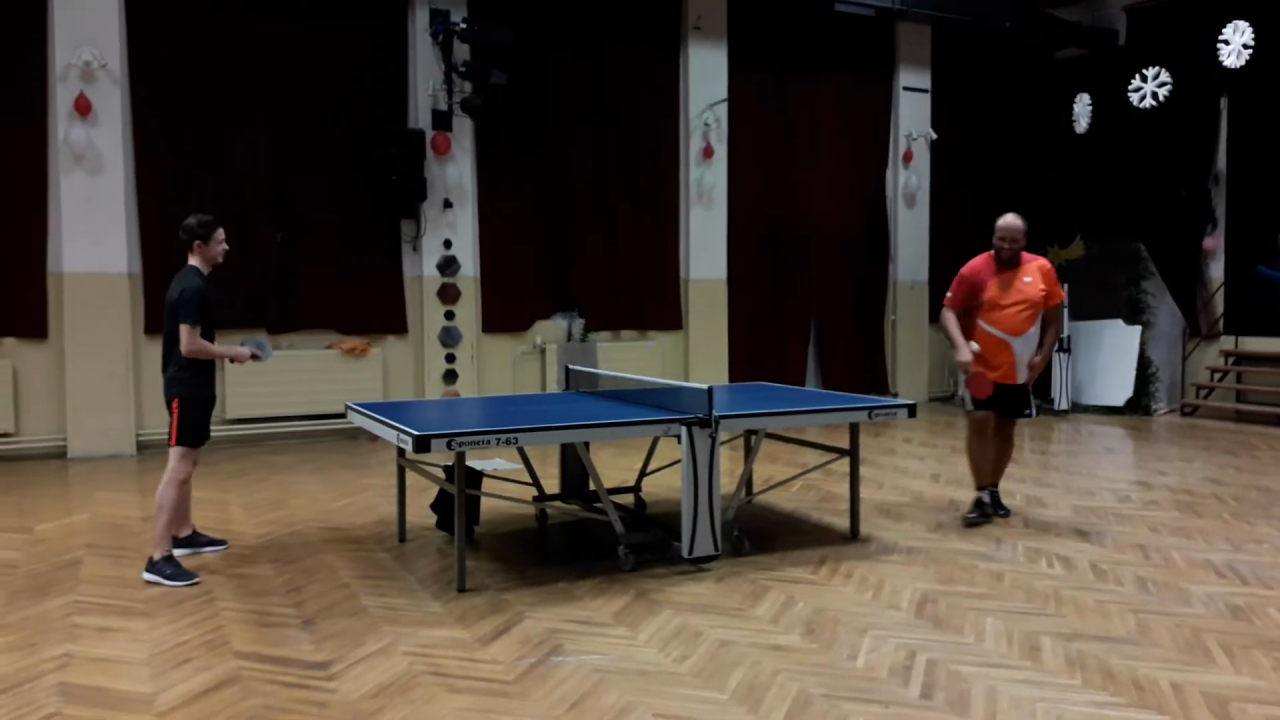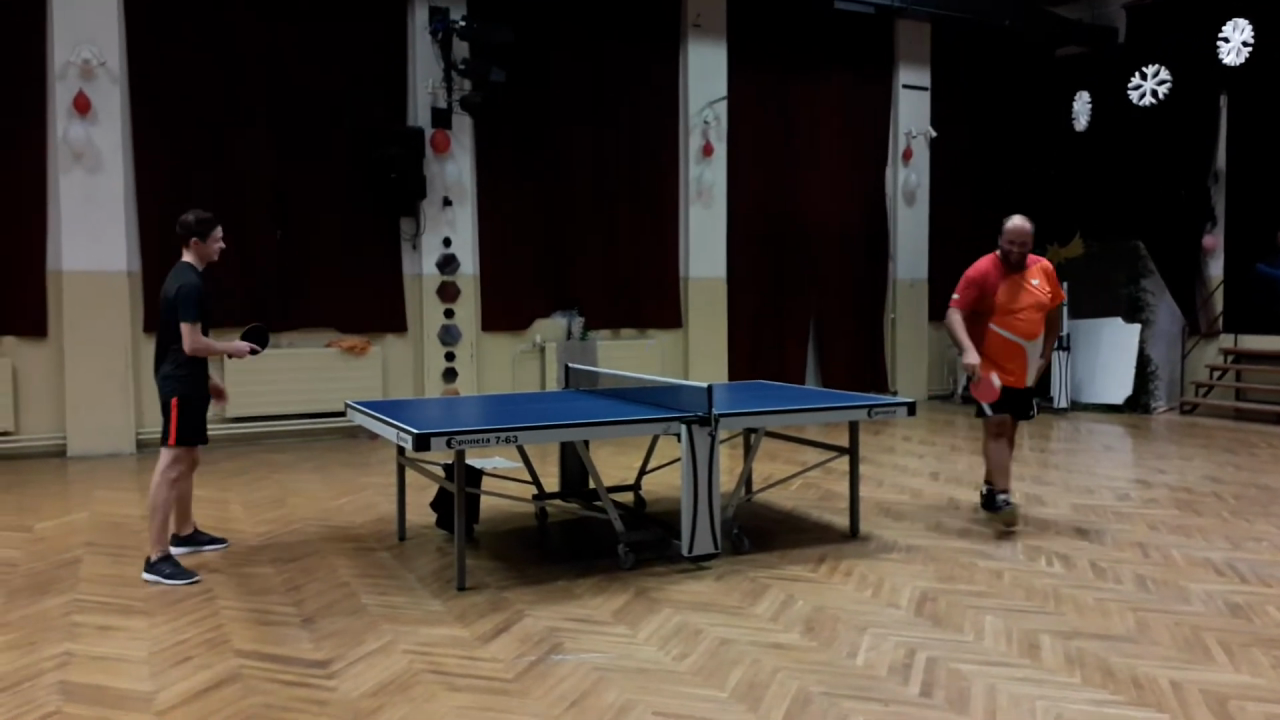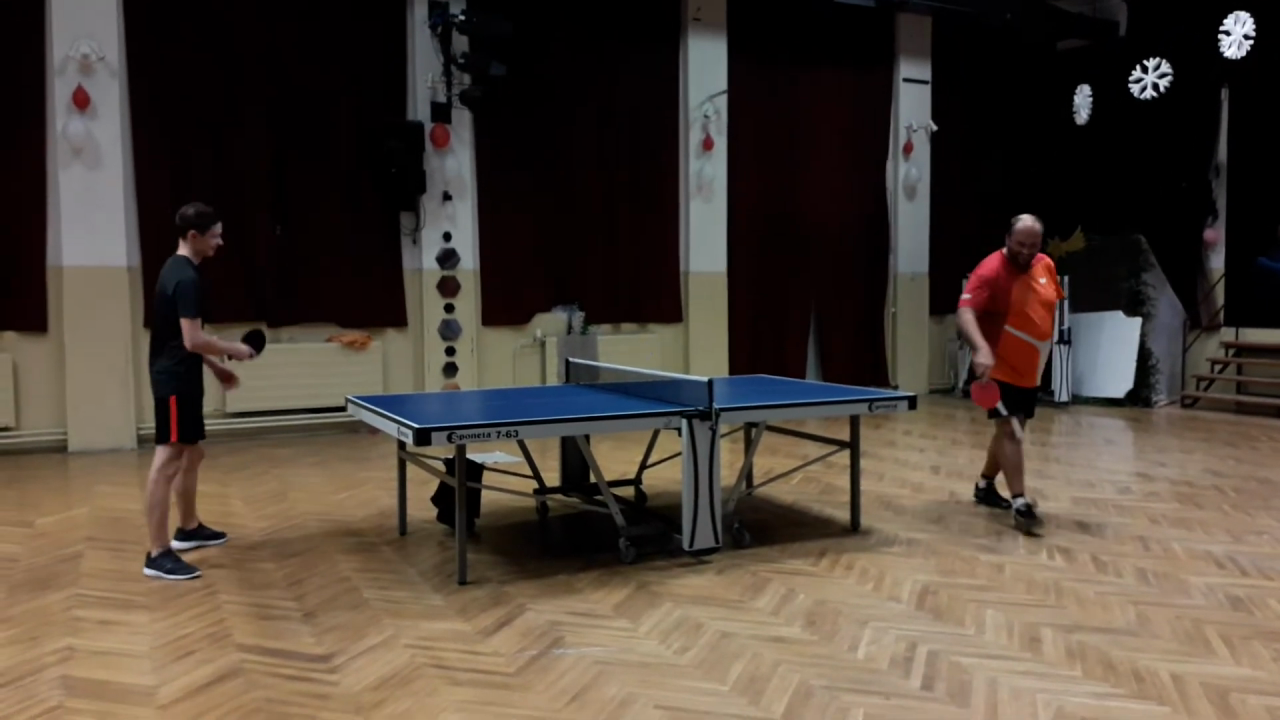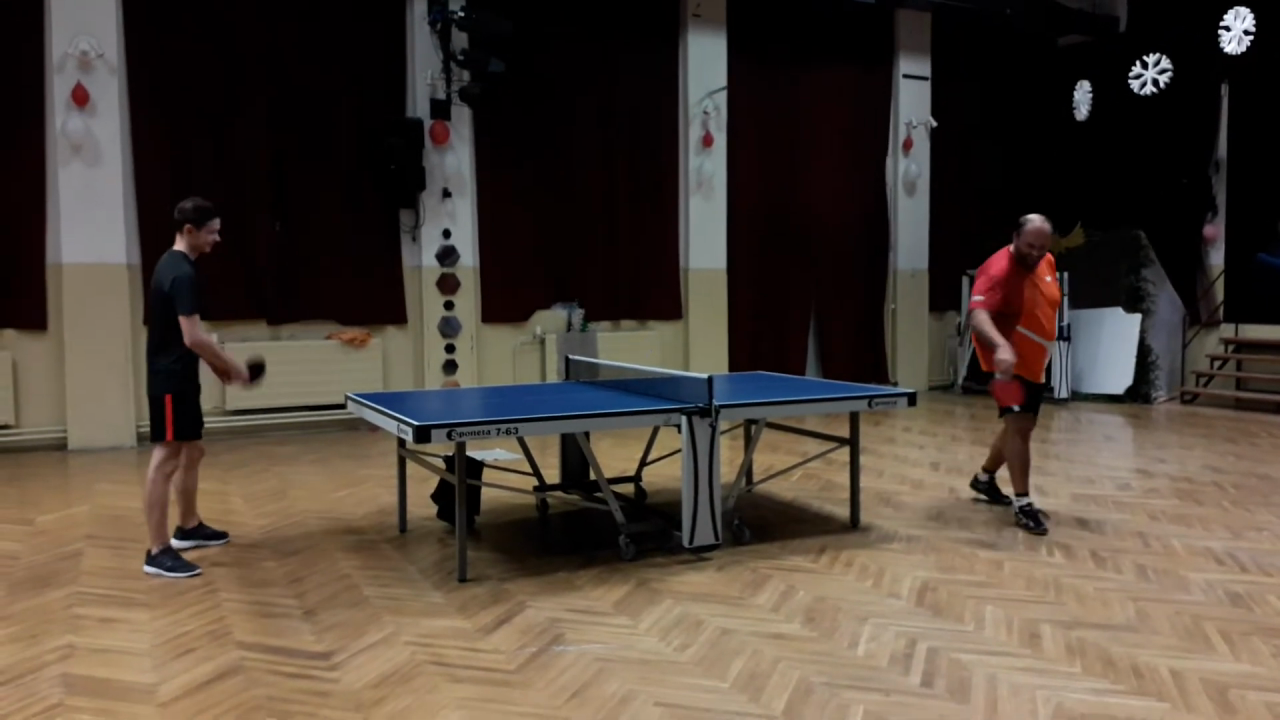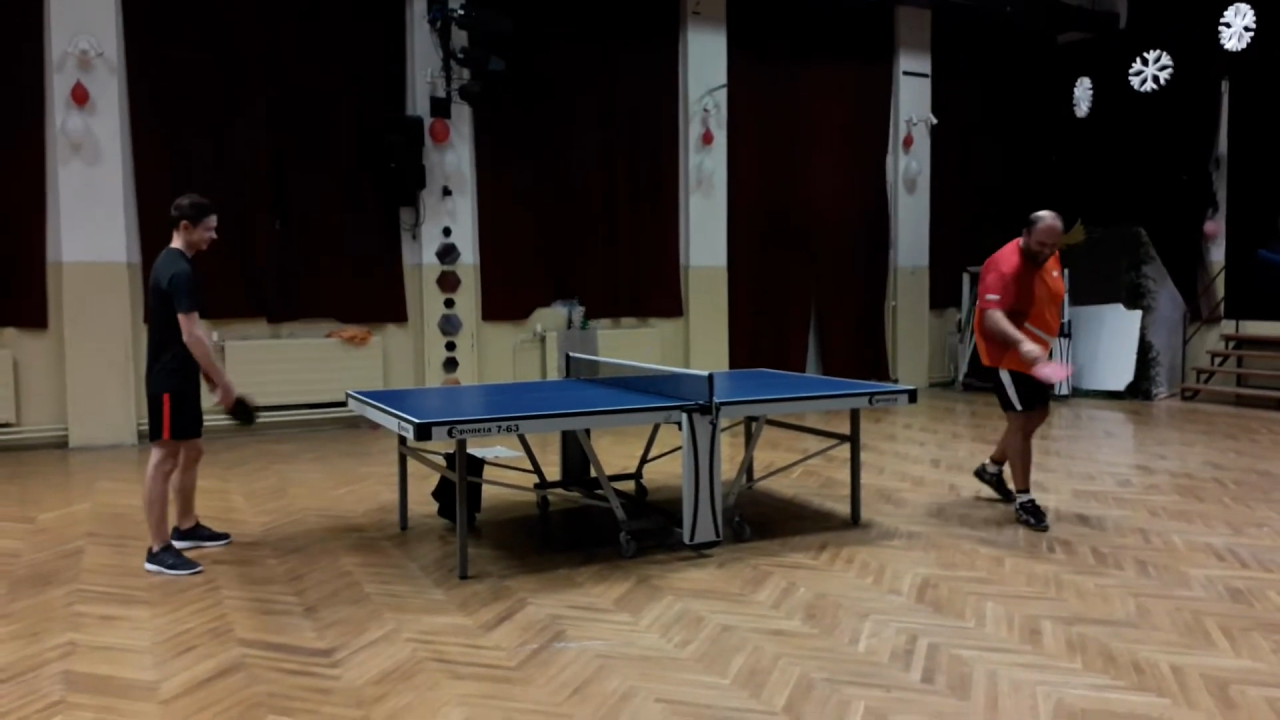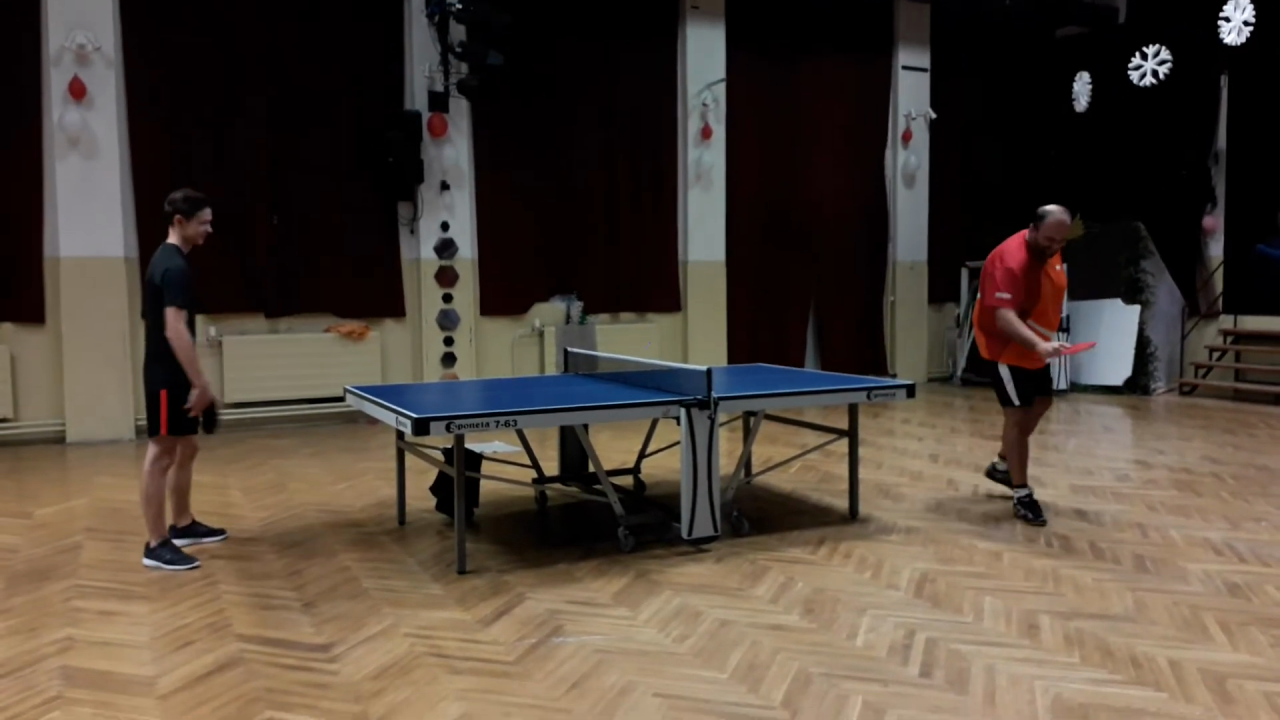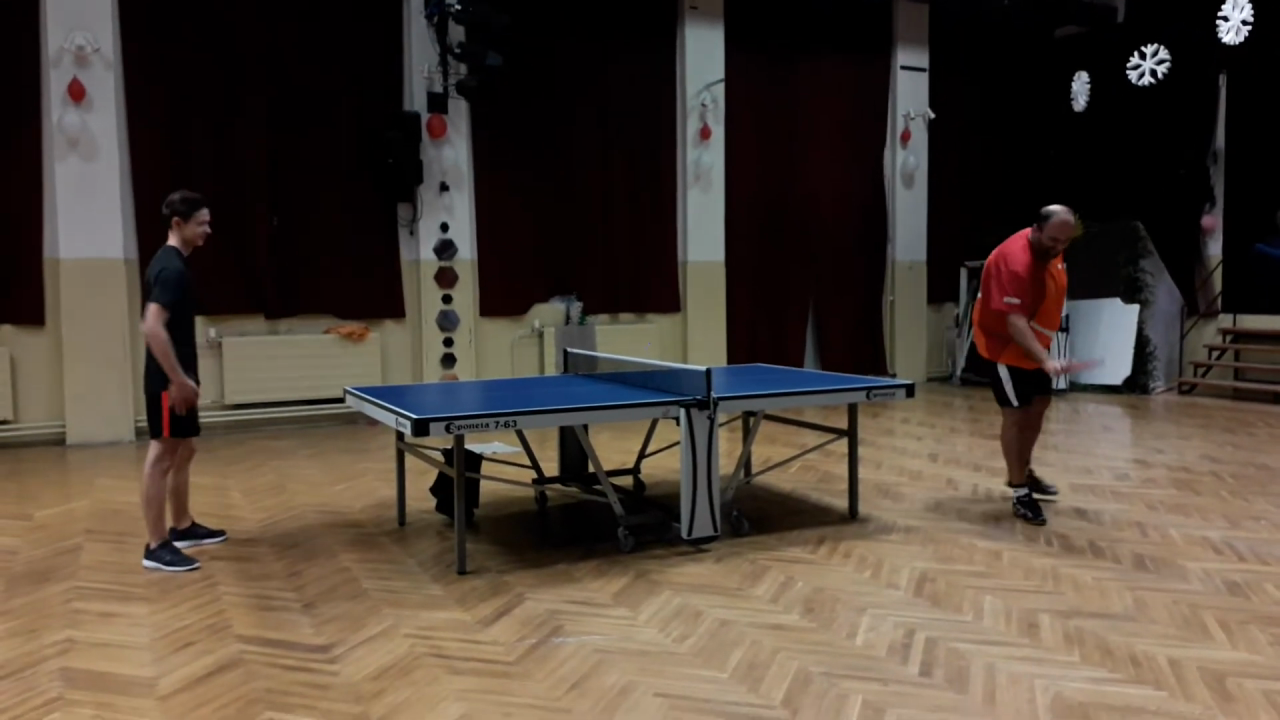
dt=0.1s
person 1, frame 1
left shoulder: (191, 282)
right shoulder: (192, 286)
right elbow: (190, 346)
right wrist: (234, 352)
left hip: (193, 387)
right hip: (187, 389)
left knee: (182, 464)
right knee: (179, 469)
left ankle: (184, 534)
right ankle: (159, 557)
person 1, frame 2
left shoulder: (184, 278)
right shoulder: (189, 284)
right elbow: (193, 345)
left wrist: (209, 380)
right wrist: (233, 348)
left hip: (187, 385)
right hip: (180, 388)
left knee: (187, 462)
right knee: (172, 466)
left ankle: (184, 533)
right ankle: (157, 558)
person 1, frame 3
left shoulder: (176, 270)
right shoulder: (186, 279)
right elbow: (193, 340)
left wrist: (215, 366)
right wrist: (232, 350)
left hip: (180, 380)
right hip: (175, 384)
left knee: (192, 455)
right knee: (168, 463)
left ankle: (189, 528)
right ankle: (158, 553)
person 1, frame 4
left shoulder: (171, 265)
right shoulder: (182, 274)
right elbow: (193, 338)
left wrist: (219, 363)
right wrist: (231, 367)
left hip: (179, 378)
right hip: (171, 381)
left knee: (192, 452)
right knee: (165, 460)
left ankle: (189, 527)
right ankle: (158, 552)
person 1, frame 5
left shoulder: (170, 263)
right shoulder: (180, 272)
right elbow: (192, 336)
left wrist: (208, 373)
right wrist: (222, 381)
left hip: (178, 378)
right hip: (170, 381)
left knee: (190, 452)
right knee: (164, 459)
left ankle: (185, 527)
right ankle: (158, 549)
person 1, frame 6
left shoulder: (169, 260)
right shoulder: (173, 267)
right elbow: (176, 331)
left wrist: (193, 381)
right wrist: (201, 383)
left hip: (176, 377)
right hip: (169, 379)
left knee: (186, 449)
right knee: (161, 455)
left ankle: (183, 524)
right ankle: (157, 545)
person 1, frame 7
left shoulder: (171, 263)
right shoulder: (171, 269)
right elbow: (152, 328)
right wrist: (177, 379)
left hip: (176, 378)
right hip: (168, 381)
left knee: (183, 452)
right knee: (162, 457)
left ankle: (182, 527)
right ankle: (157, 546)
person 2, frame 1
left shoulder: (1042, 269)
right shoulder: (974, 270)
left elbow: (1054, 317)
right elbow: (949, 312)
left wrist: (1043, 356)
right wrist: (960, 347)
left hip: (1019, 370)
right hip: (981, 366)
left knee: (1004, 430)
right knee: (980, 424)
left ankle: (992, 492)
right ankle: (980, 497)
person 2, frame 2
left shoulder: (1044, 270)
right shoulder: (980, 273)
left elbow: (1054, 316)
right elbow: (954, 314)
left wrist: (1045, 356)
right wrist: (968, 349)
left hip: (1026, 371)
right hip: (991, 368)
left knee: (1007, 431)
right knee: (997, 428)
left ankle: (990, 491)
right ankle: (1002, 500)
person 2, frame 3
left shoulder: (1046, 266)
right shoulder: (990, 272)
left elbow: (1052, 312)
right elbow: (965, 314)
left wrist: (1045, 351)
right wrist: (981, 349)
left hip: (1031, 368)
right hip: (999, 368)
left knee: (1011, 428)
right knee: (1009, 429)
left ankle: (985, 485)
right ankle: (1019, 504)
person 2, frame 4
left shoulder: (1047, 263)
right shoulder: (997, 271)
right elbow: (977, 316)
left wrist: (1044, 349)
right wrist: (1001, 347)
left hip: (1033, 362)
right hip: (1006, 361)
left knee: (1022, 425)
right knee: (1018, 425)
left ankle: (984, 478)
right ankle: (1022, 504)
person 2, frame 5
left shoulder: (1051, 258)
right shoulder: (1006, 266)
right elbow: (992, 315)
left wrist: (1036, 346)
right wrist: (1023, 344)
left hip: (1035, 357)
right hip: (1009, 356)
left knee: (1036, 416)
right knee: (1021, 421)
left ankle: (991, 468)
right ankle: (1023, 501)
person 2, frame 6
left shoulder: (1050, 250)
right shoulder: (1011, 261)
right elbow: (1004, 316)
left wrist: (1041, 344)
right wrist: (1039, 344)
left hip: (1034, 348)
right hip: (1006, 348)
left knee: (1039, 405)
right knee: (1018, 415)
left ankle: (1002, 466)
right ankle: (1021, 495)
person 2, frame 7
left shoulder: (1051, 250)
right shoulder: (1015, 262)
right elbow: (1014, 322)
right wrist: (1047, 359)
left hip: (1034, 348)
right hip: (1006, 347)
left knee: (1038, 405)
right knee: (1017, 416)
left ankle: (1023, 472)
right ankle: (1021, 494)
